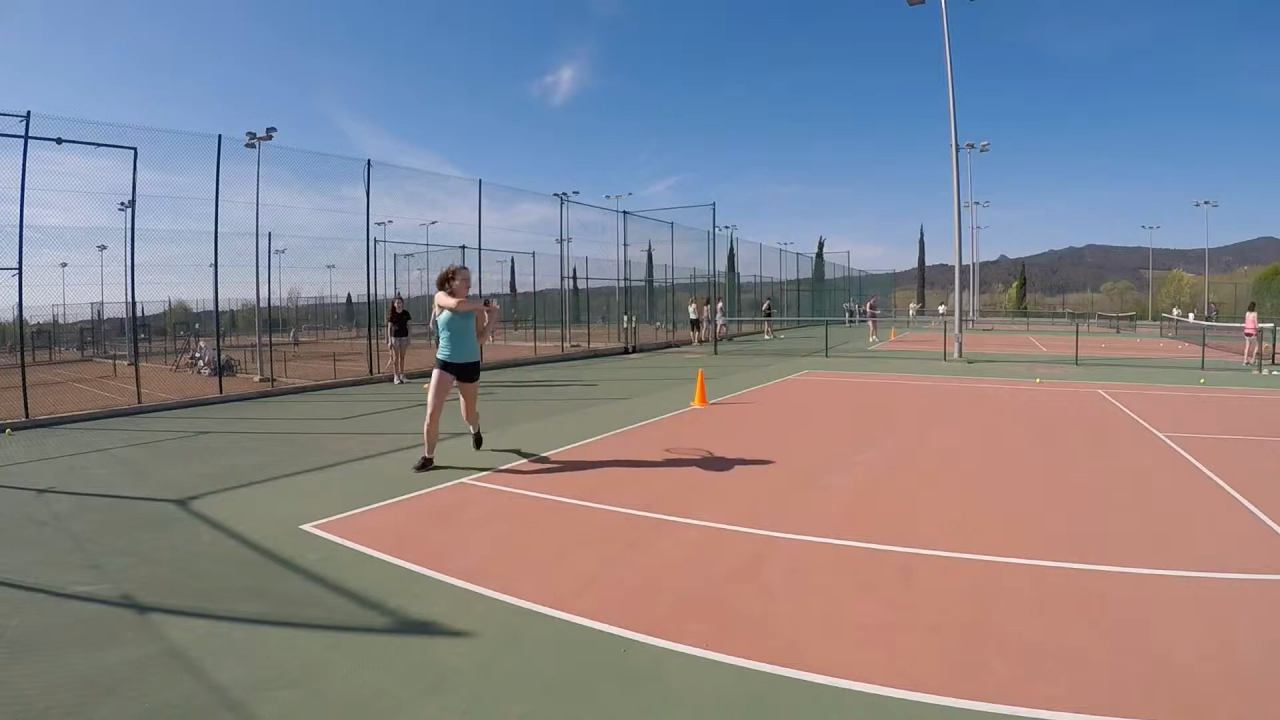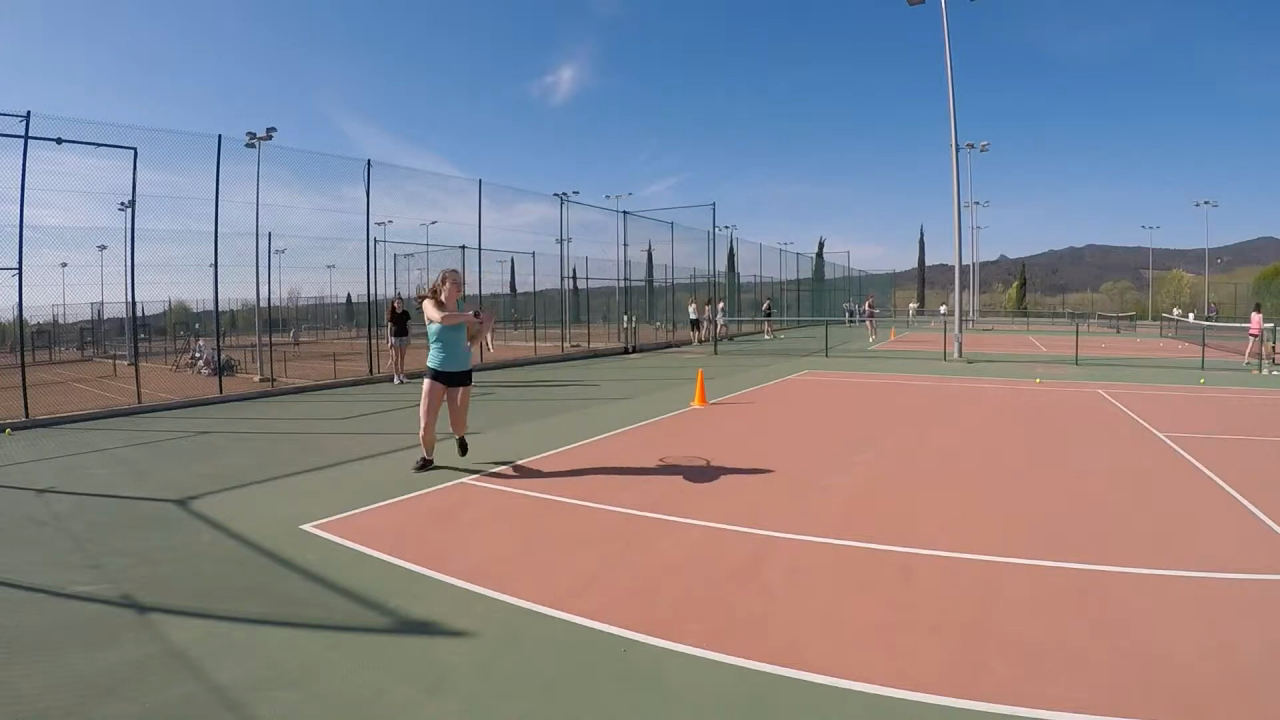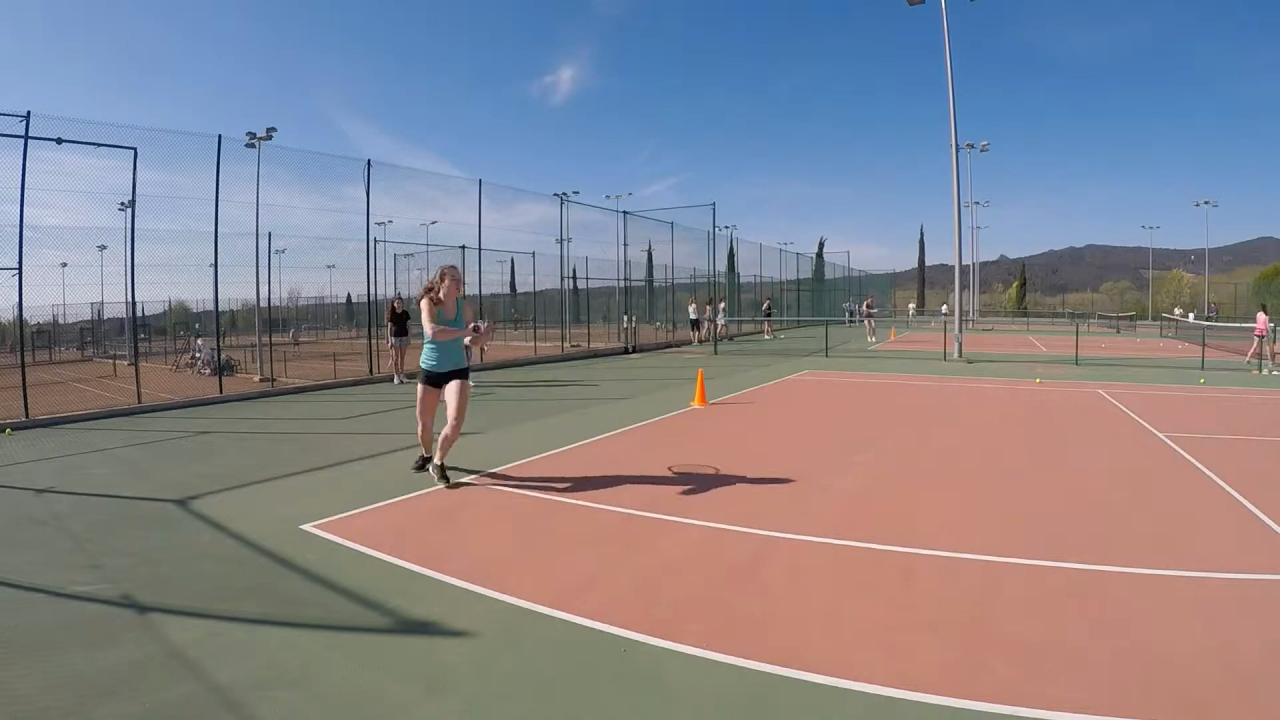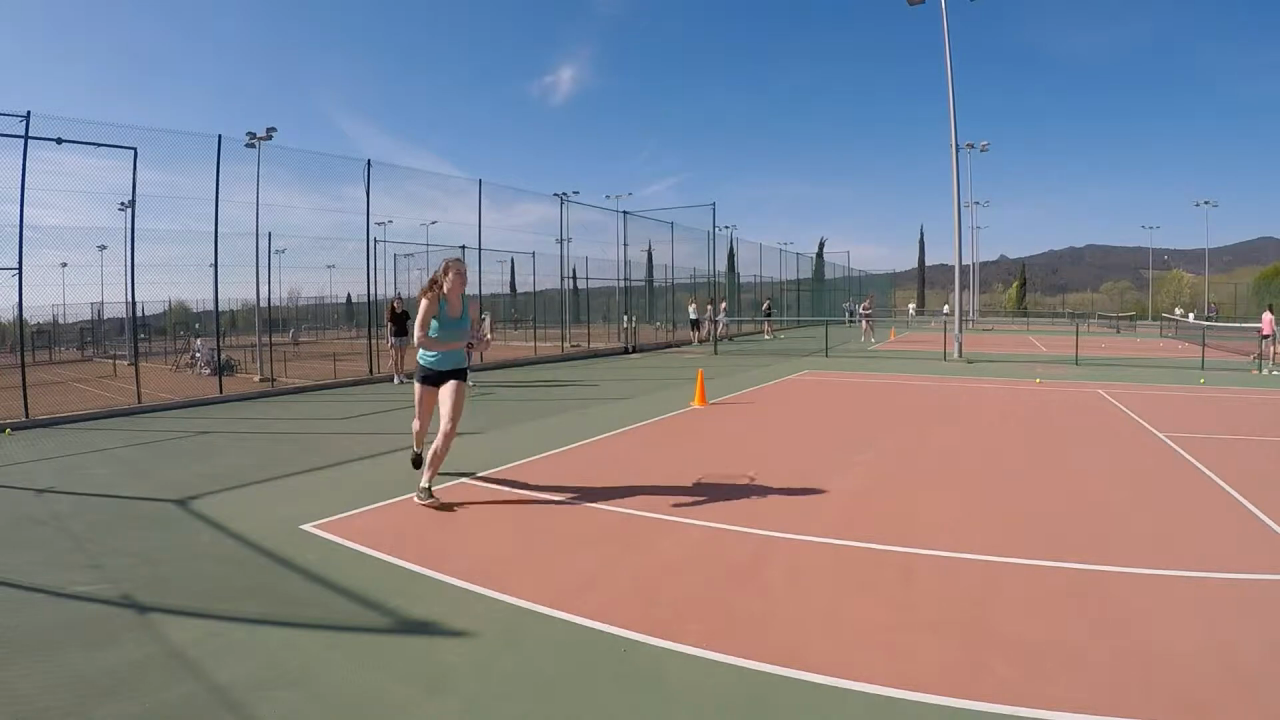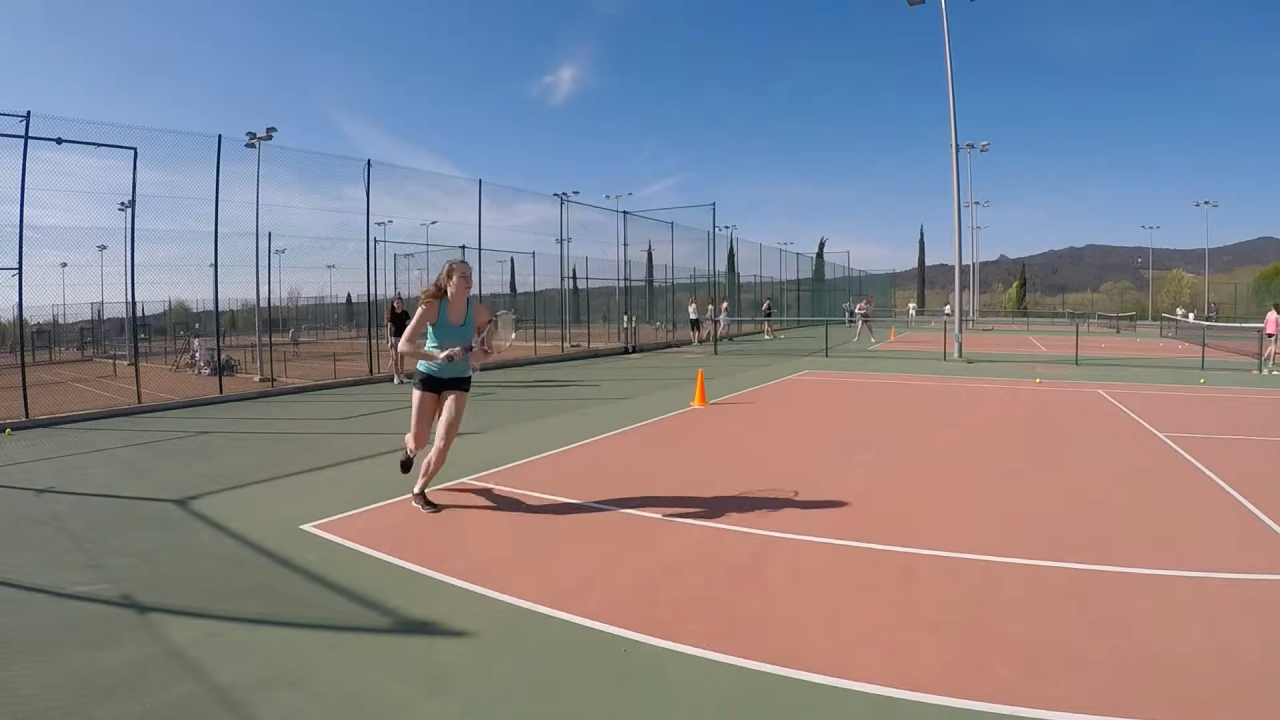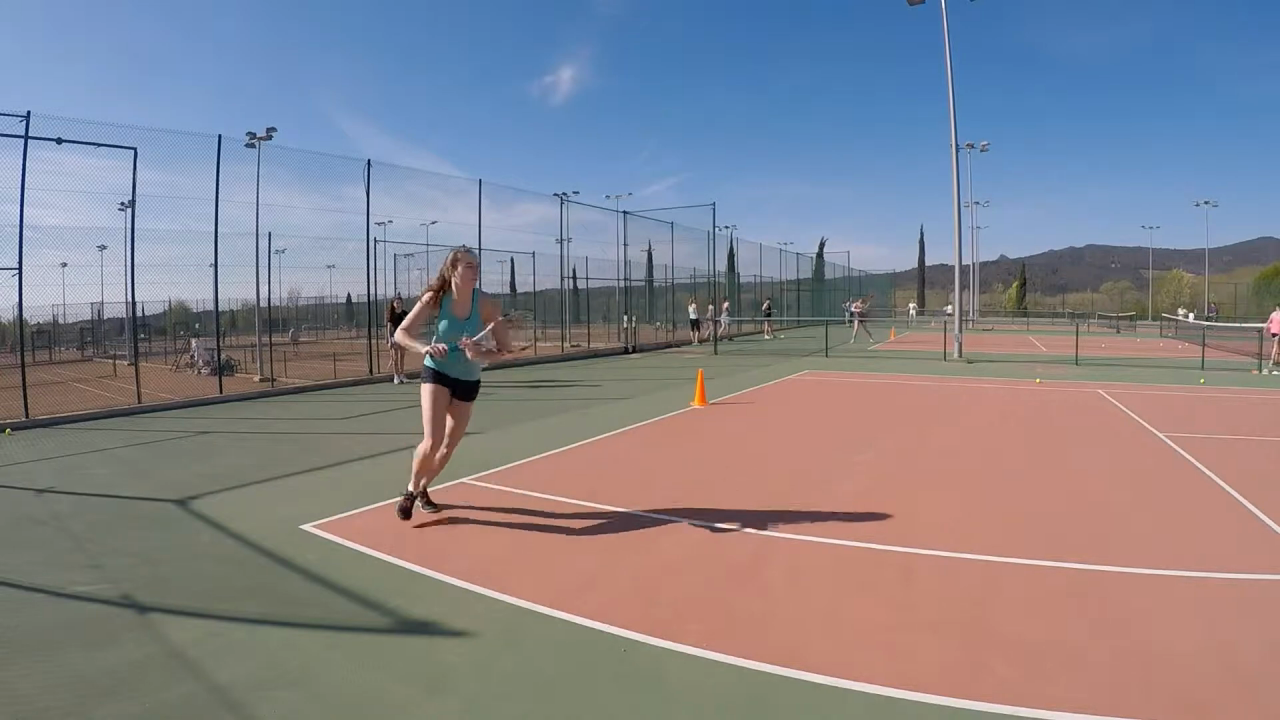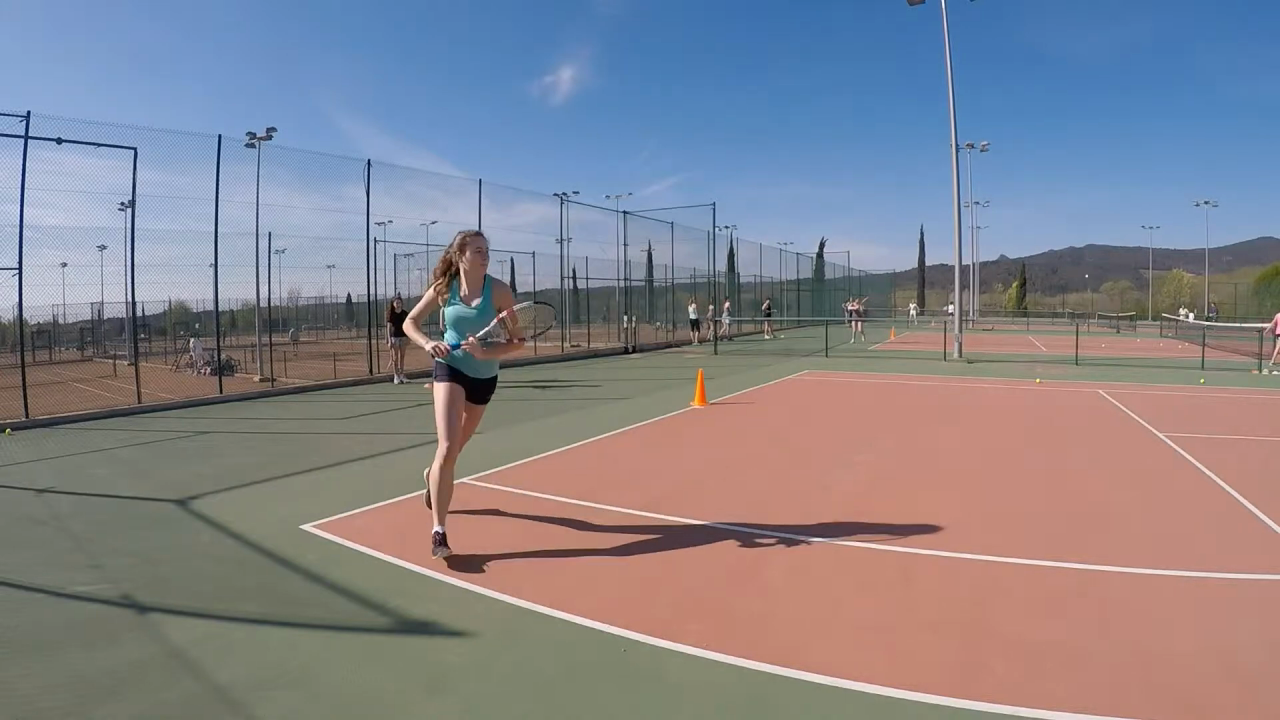
dt=0.1s
person 1, frame 1
left shoulder: (474, 307)
right shoulder: (441, 297)
left elbow: (481, 339)
right elbow: (457, 304)
left wrist: (489, 320)
right wrist: (484, 305)
left hip: (470, 364)
right hip: (445, 363)
left knee: (468, 413)
right knee: (432, 412)
left ankle: (475, 428)
right ankle: (428, 455)
person 1, frame 2
left shoulder: (464, 309)
right shoulder: (430, 304)
left elbow: (472, 341)
right elbow: (441, 318)
left wrist: (483, 326)
right wrist: (470, 318)
left hip: (461, 372)
right hip: (436, 371)
left knee: (458, 425)
right knee: (427, 424)
left ankle: (459, 434)
right ankle: (427, 455)
person 1, frame 3
left shoulder: (465, 308)
right shoulder: (428, 303)
right elbow: (432, 333)
left wrist: (482, 336)
right wrist: (466, 331)
left hip: (457, 371)
right hip: (430, 371)
left knee: (454, 423)
right knee: (424, 425)
left ankle: (438, 462)
right ankle: (426, 455)
person 1, frame 4
left shoulder: (471, 303)
right shoulder: (430, 301)
right elbow: (420, 340)
left wrist: (480, 343)
right wrist: (459, 342)
left hip: (456, 372)
right hip: (429, 369)
left knee: (448, 429)
right knee: (421, 424)
left ankle: (424, 486)
right ankle: (418, 448)
person 1, frame 5
left shoulder: (478, 309)
right shoulder: (430, 306)
right elbow: (403, 346)
left wrist: (479, 356)
right wrist: (438, 356)
left hip: (458, 381)
right hip: (429, 376)
left knee: (443, 443)
right knee: (418, 439)
left ankle: (419, 491)
right ankle: (410, 449)
person 1, frame 6
left shoulder: (487, 304)
right shoulder: (434, 297)
left elbow: (505, 349)
right elbow: (400, 335)
left wrist: (480, 355)
right wrist: (424, 348)
left hip: (468, 381)
right hip: (437, 373)
left knee: (448, 448)
right knee: (432, 442)
left ankle: (422, 487)
right ankle: (412, 490)
person 1, frame 7
left shoulder: (500, 290)
right shoulder: (443, 287)
left elbow: (520, 342)
right elbow: (409, 322)
left wrist: (489, 352)
right wrist: (428, 343)
left hip: (483, 377)
right hip: (450, 370)
left knee: (458, 444)
right knee: (448, 447)
left ankle: (433, 477)
right ankle: (438, 531)
